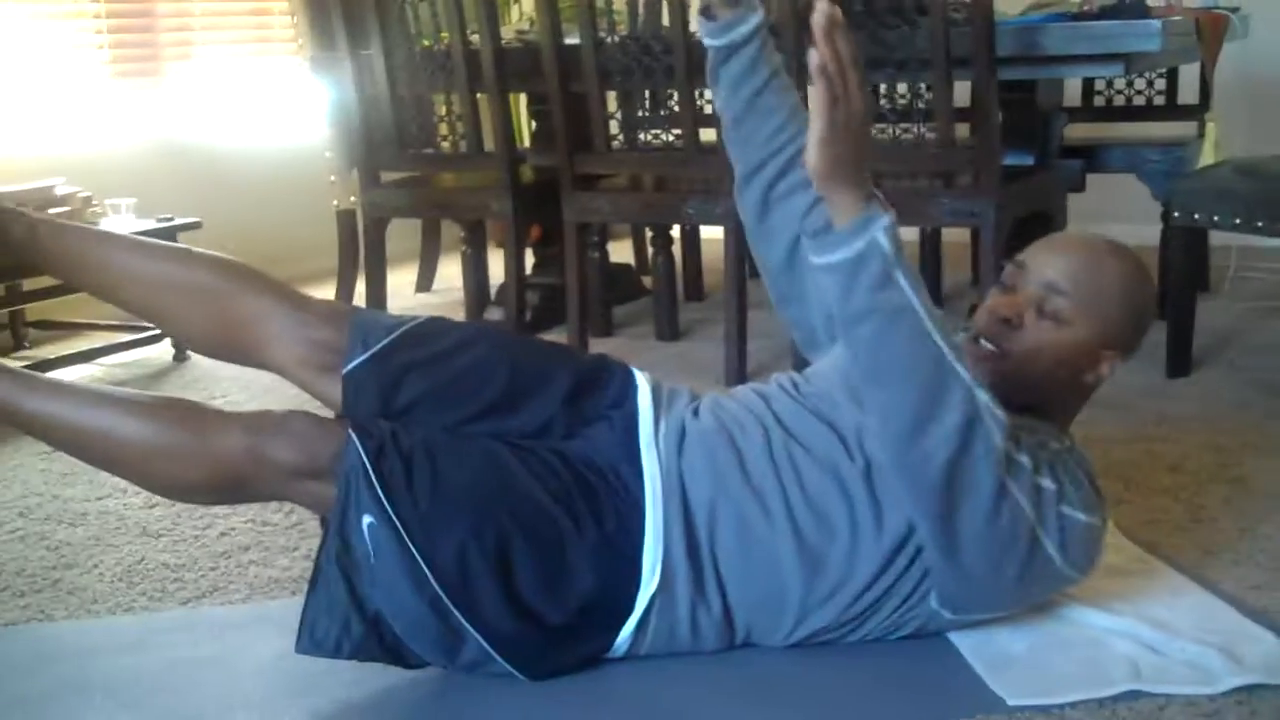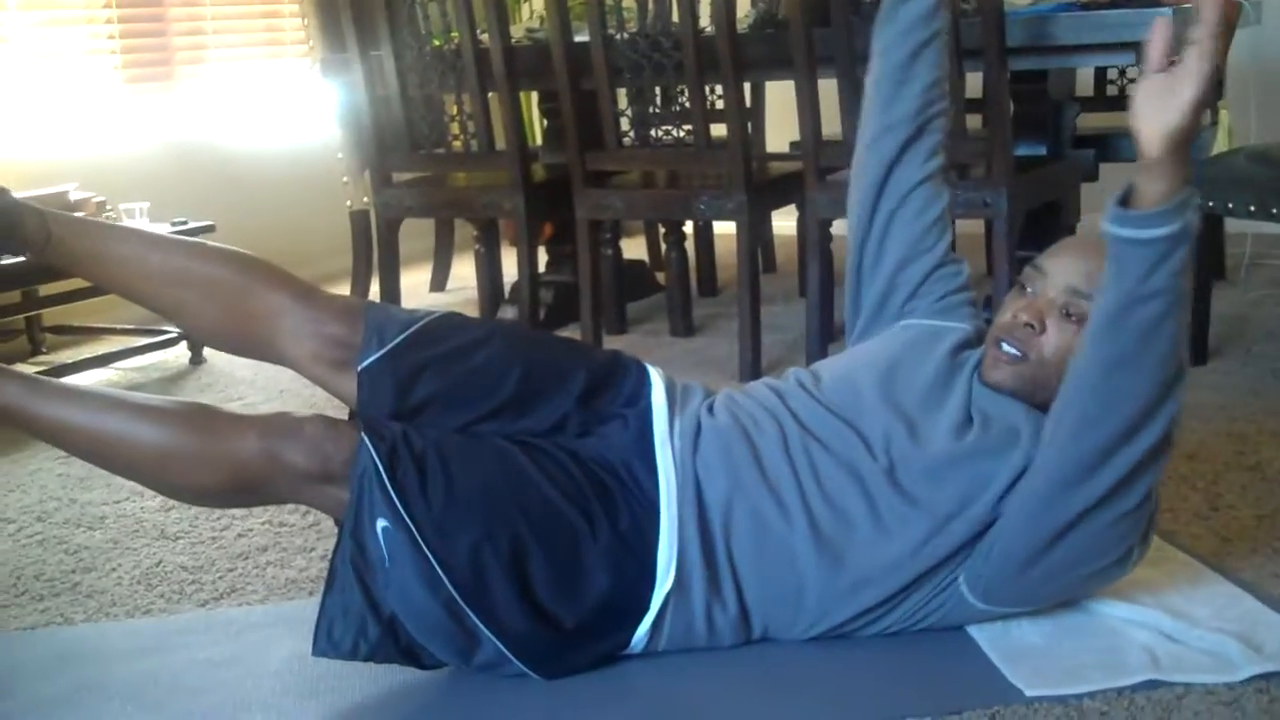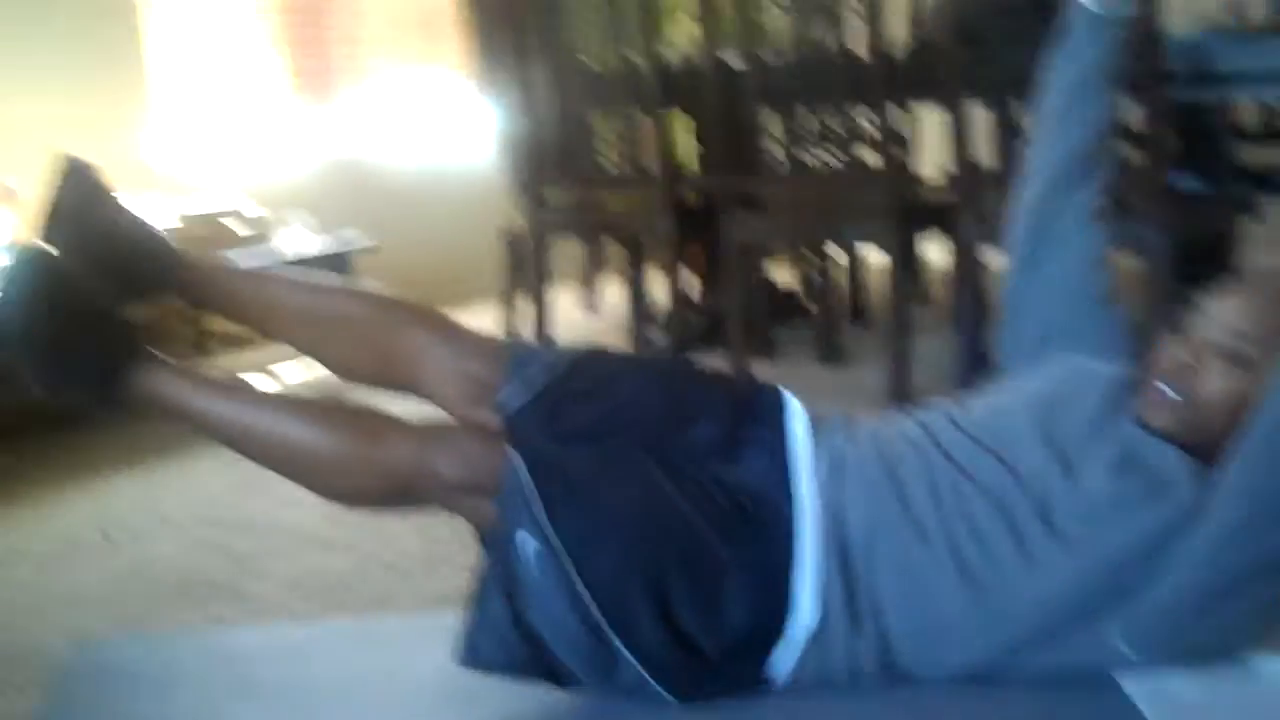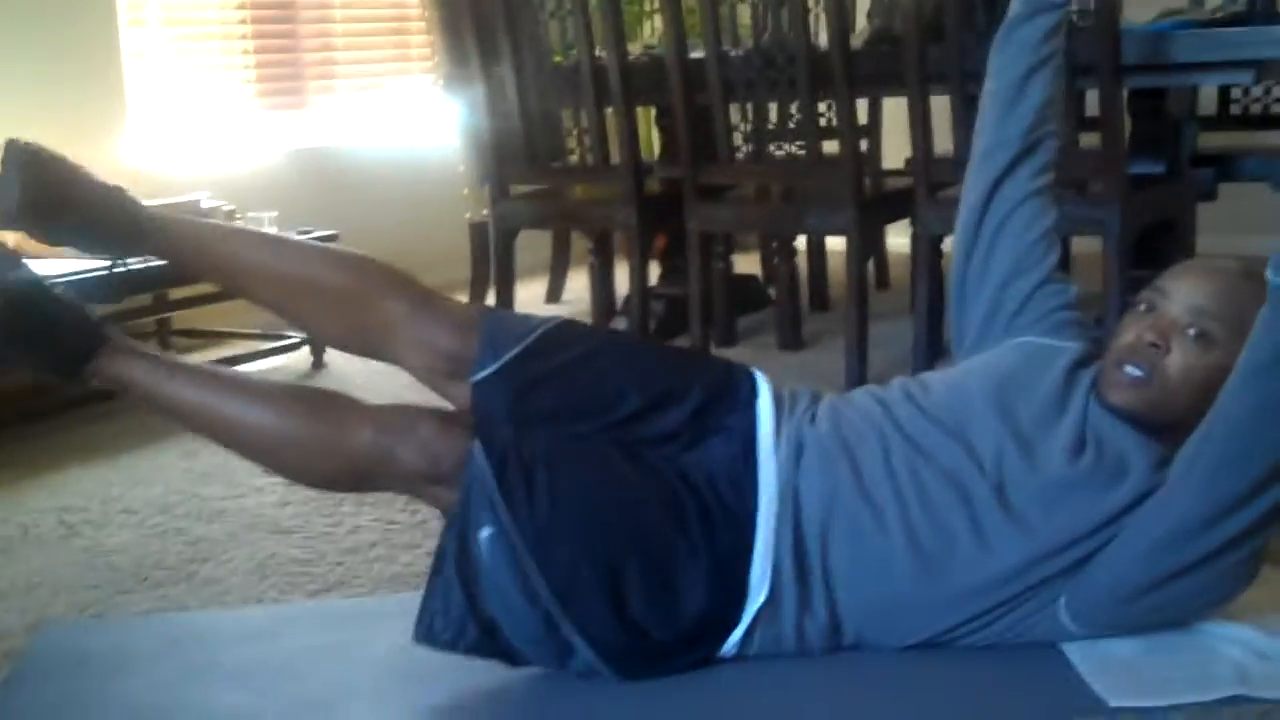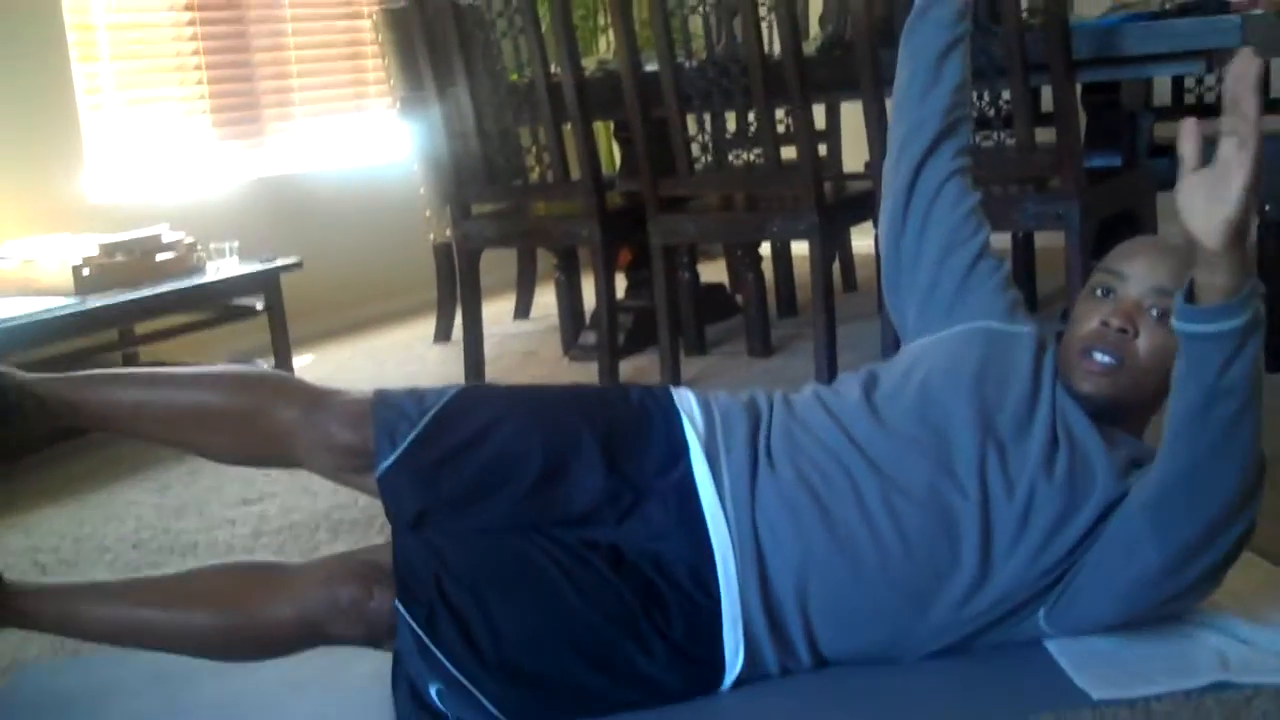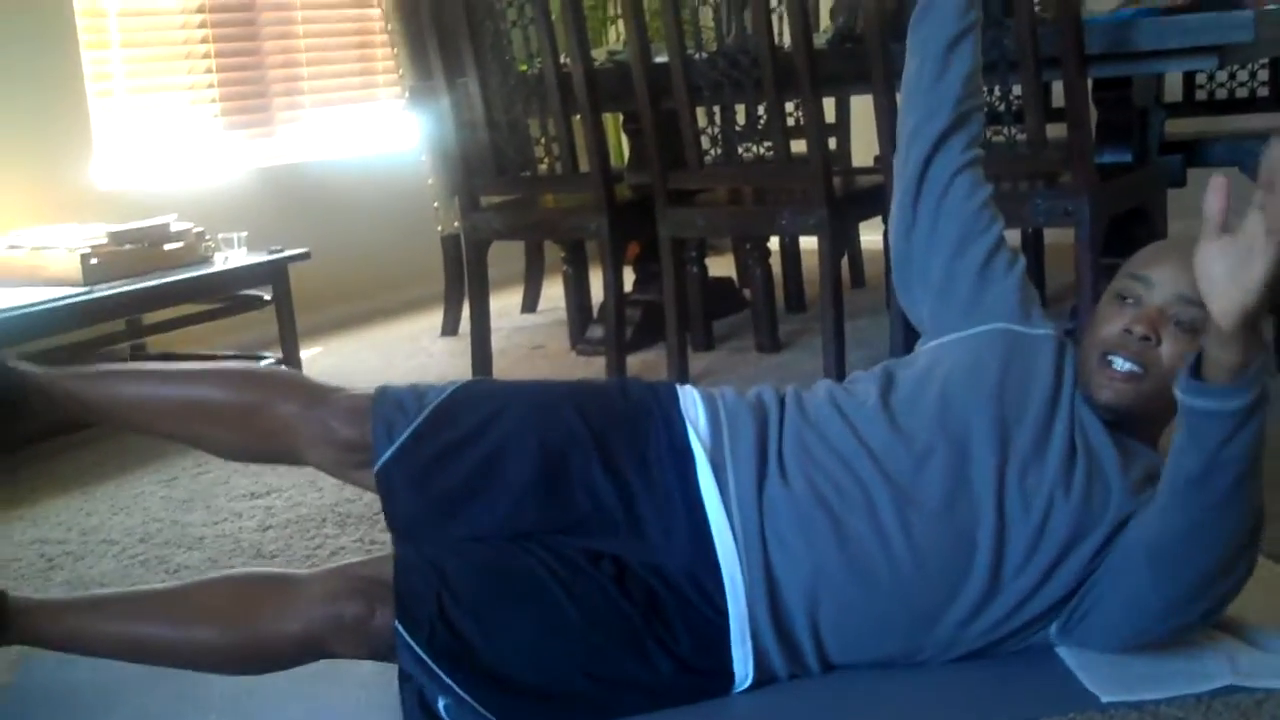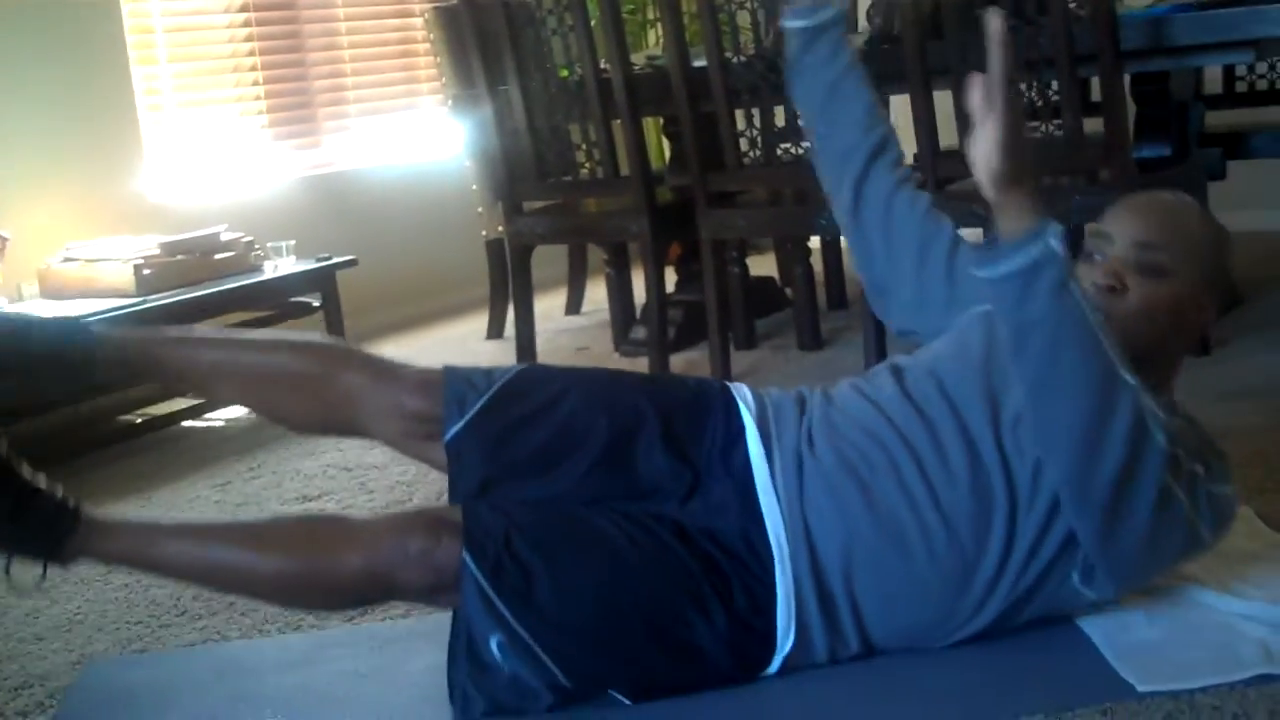
dt=0.7s
person 1, frame 1
left shoulder: (1047, 522)
right shoulder: (924, 350)
left elbow: (936, 454)
right elbow: (783, 202)
left wrist: (853, 202)
left hip: (620, 560)
right hip: (630, 420)
left knee: (277, 450)
right knee: (296, 331)
person 1, frame 2
left shoulder: (1069, 518)
right shoulder: (943, 331)
left elbow: (1120, 405)
right elbow: (896, 168)
left wrist: (1157, 181)
left hip: (636, 556)
right hip: (642, 419)
left knee: (293, 454)
right knee: (311, 328)
person 1, frame 3
right shoulder: (1088, 368)
right elbow: (1052, 207)
left hip: (775, 592)
right hip: (783, 446)
left knee: (461, 463)
right knee: (450, 360)
left ankle: (122, 372)
right ankle: (154, 262)
person 1, frame 4
left shoulder: (1164, 536)
right shoulder: (1050, 350)
right elbow: (1005, 186)
left hip: (731, 567)
right hip: (748, 426)
left knee: (407, 447)
right knee: (426, 330)
right ankle: (115, 216)
person 1, frame 5
left shoulder: (1122, 517)
right shoulder: (992, 330)
left elbow: (1198, 510)
right elbow: (925, 171)
left wrist: (1221, 277)
left hip: (699, 603)
right hip: (680, 447)
left knee: (340, 593)
right knee: (320, 423)
person 1, frame 6
left shoulder: (1143, 522)
right shoulder: (1013, 335)
right elbow: (937, 167)
left hip: (707, 613)
right hip: (689, 446)
left knee: (340, 611)
right knee: (323, 419)
person 1, frame 7
left shoulder: (1171, 495)
right shoulder: (1000, 306)
left elbow: (1085, 435)
right elbow: (869, 179)
left wrist: (1012, 204)
left hip: (756, 588)
right hip: (733, 442)
left knee: (411, 549)
right knee: (387, 391)
